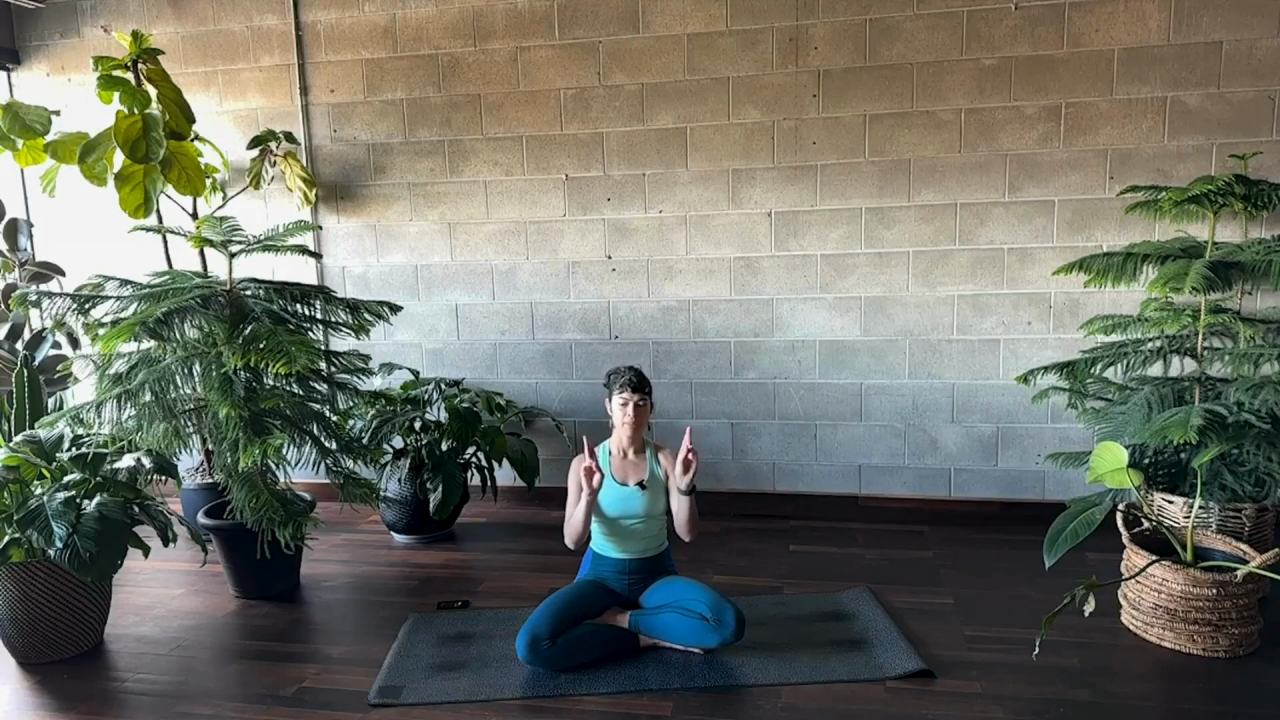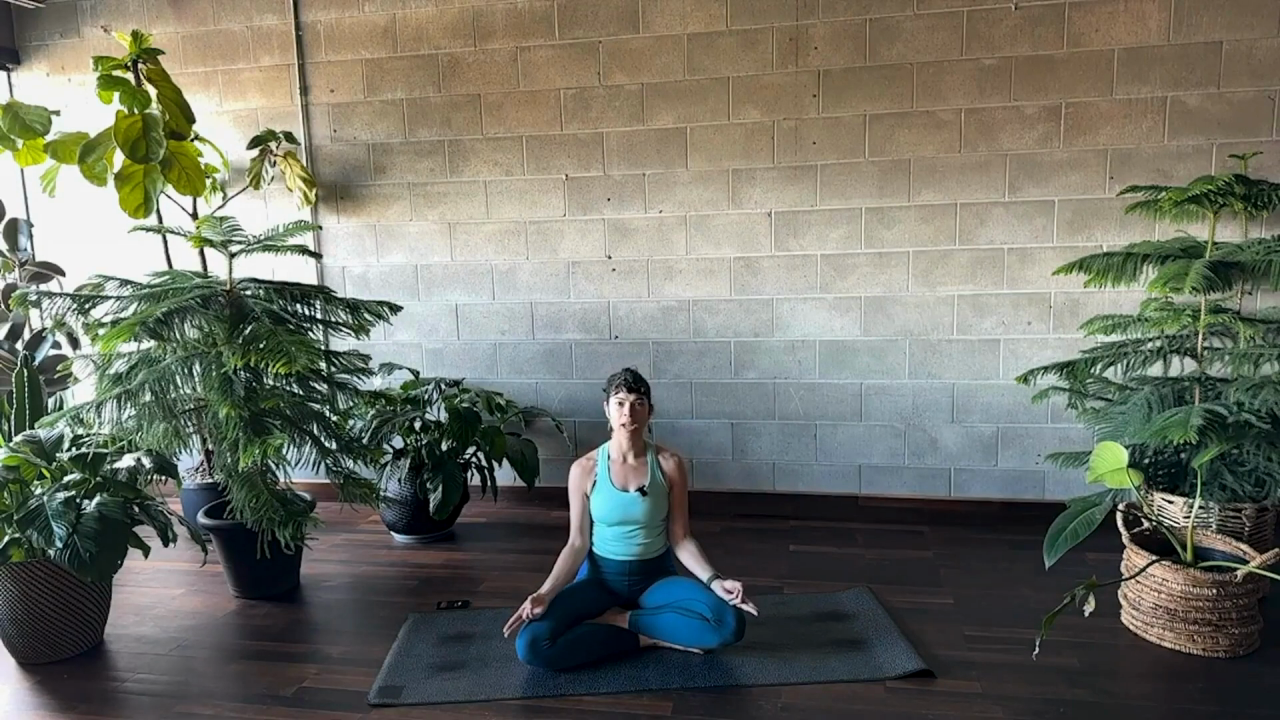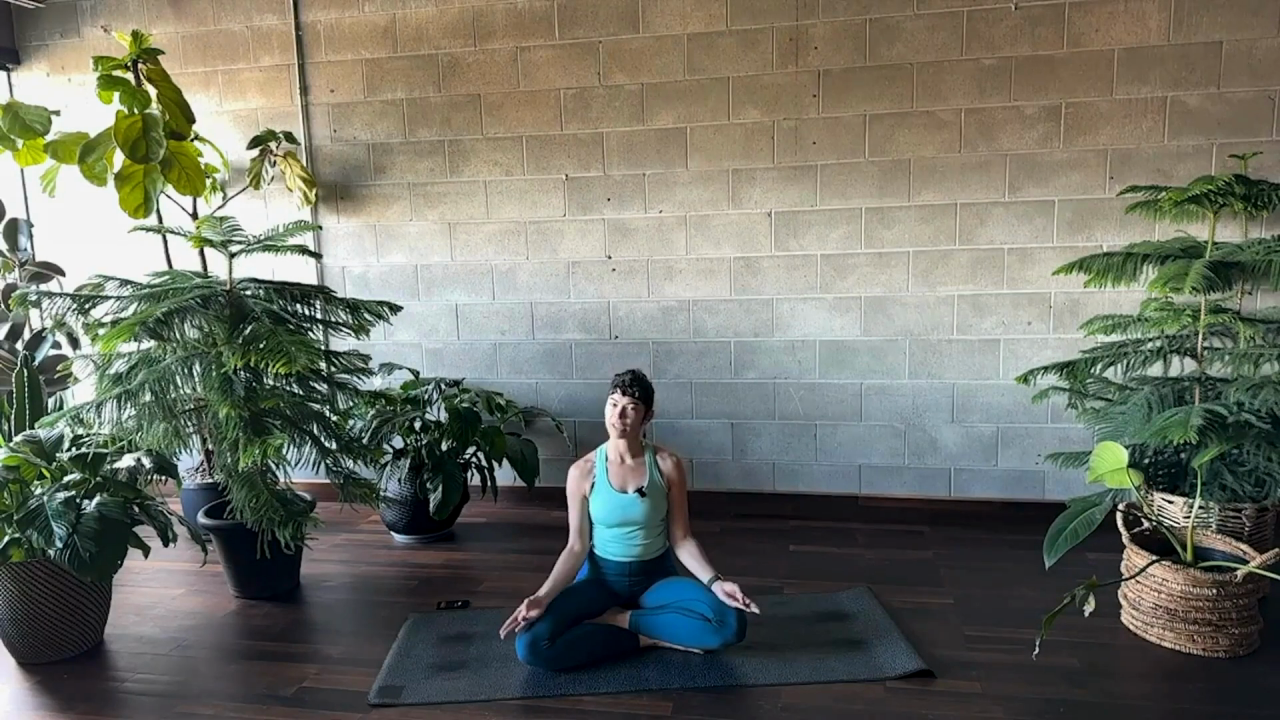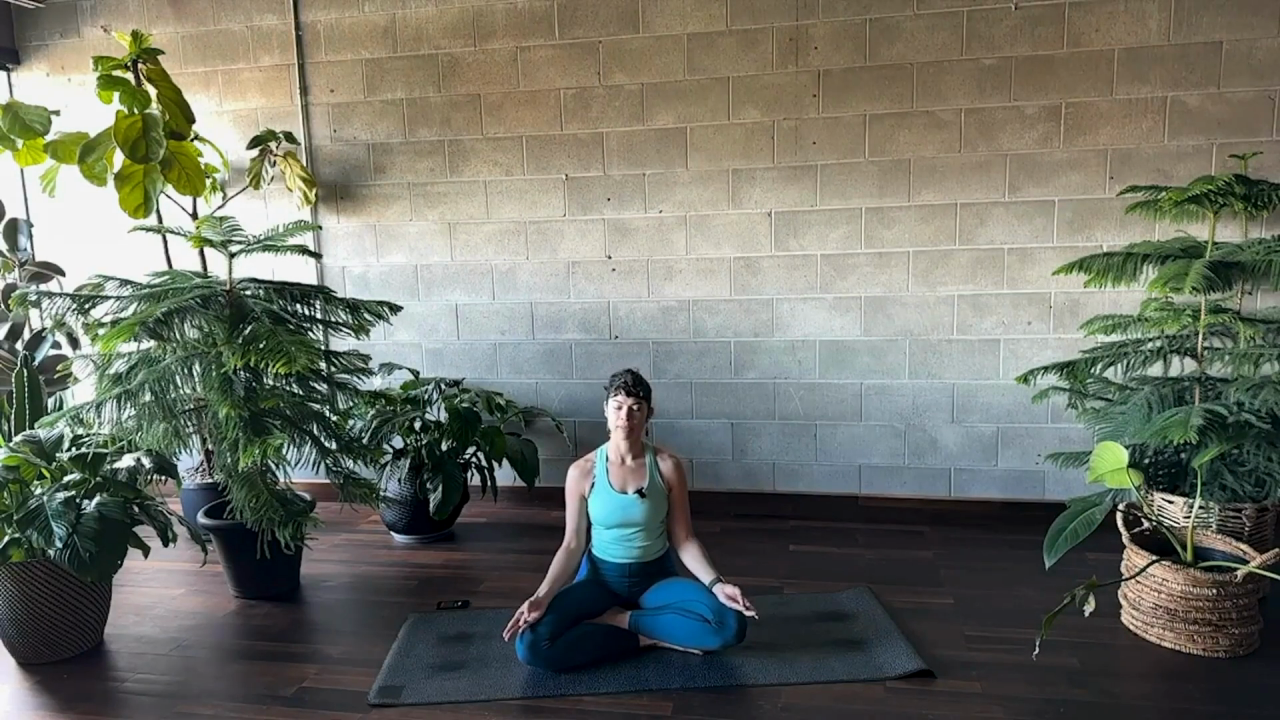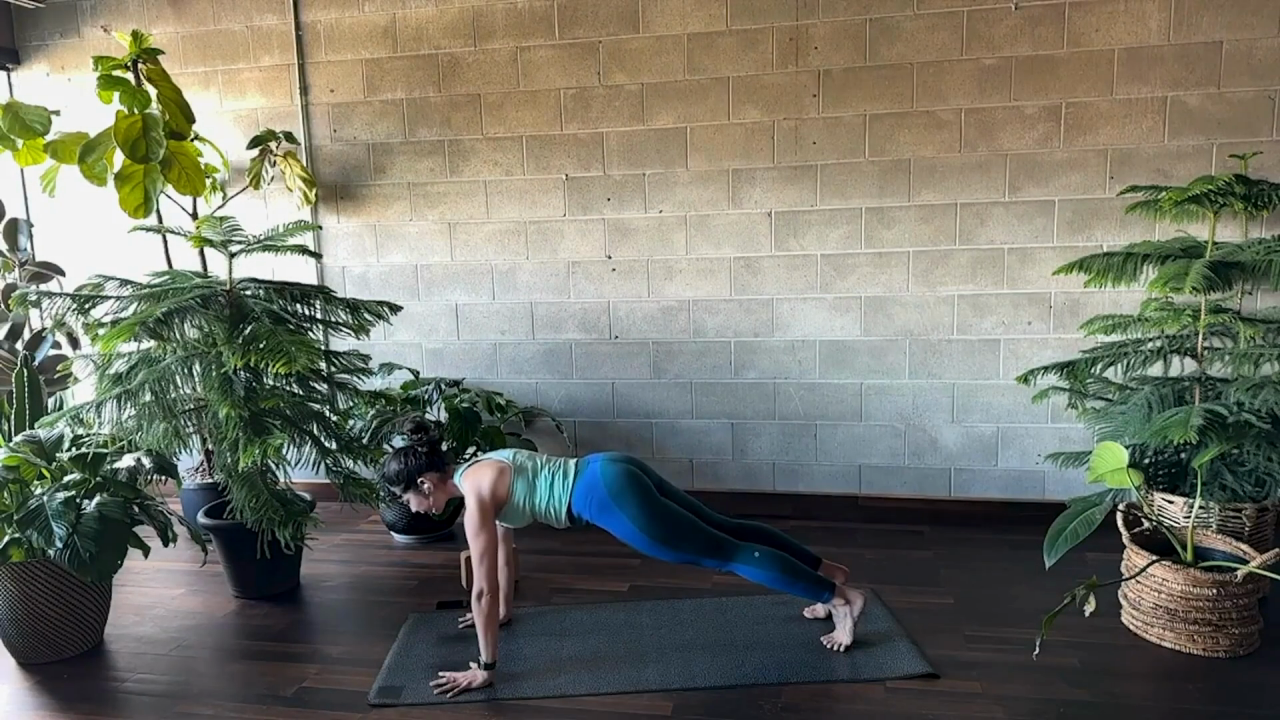
dt=0.7s
person 1, frame 1
left shoulder: (667, 459)
right shoulder: (585, 463)
left elbow: (687, 533)
right elbow: (572, 540)
left wrist: (685, 485)
right wrist: (589, 495)
left hip: (655, 574)
right hip: (602, 574)
left knee: (729, 623)
right knee: (531, 646)
left ankle: (618, 620)
right ankle: (647, 637)
person 1, frame 2
left shoulder: (670, 464)
right shoulder: (584, 469)
left elbow: (680, 539)
right elbow: (578, 543)
left wrist: (714, 580)
right wrist: (546, 593)
left hip: (655, 576)
right hip: (601, 577)
left knee: (728, 624)
right knee: (532, 646)
left ankle: (617, 620)
right ankle: (647, 636)
person 1, frame 3
left shoulder: (667, 465)
right shoulder: (583, 471)
left elbow: (681, 539)
right elbow: (577, 547)
left wrist: (714, 581)
right wrist: (543, 596)
left hip: (655, 576)
right hip: (600, 577)
left knee: (729, 623)
right knee: (532, 646)
left ankle: (618, 621)
right ankle: (649, 637)
person 1, frame 4
left shoulder: (667, 467)
right shoulder: (582, 472)
left elbow: (683, 539)
right elbow: (572, 544)
left wrist: (716, 584)
right wrist: (542, 596)
left hip: (656, 577)
right hip: (600, 578)
left knee: (729, 625)
right knee: (531, 645)
left ankle: (619, 620)
right ankle: (648, 636)
person 1, frame 5
left shoulder: (476, 492)
right shoulder: (481, 472)
left elbow: (482, 588)
right elbow: (503, 544)
left wrist: (484, 668)
right wrist: (502, 611)
left hip: (608, 493)
right hip: (610, 475)
left knee: (725, 552)
right knee: (722, 530)
left ankle: (839, 597)
right ankle: (823, 569)
